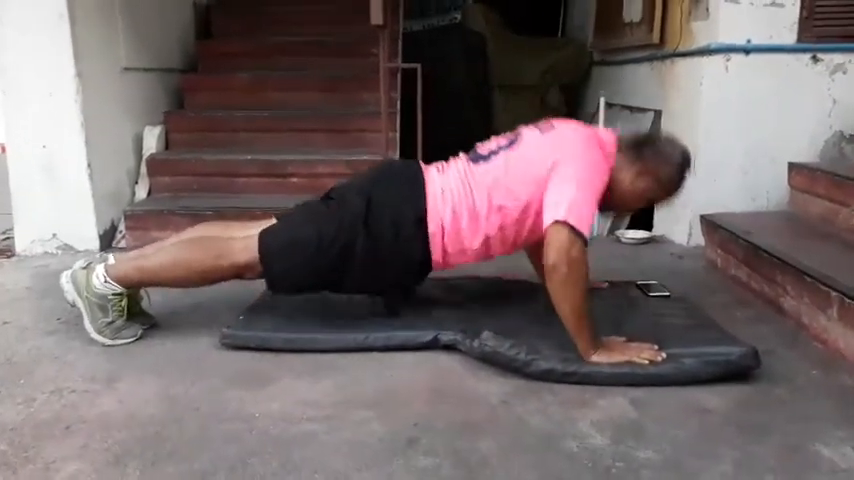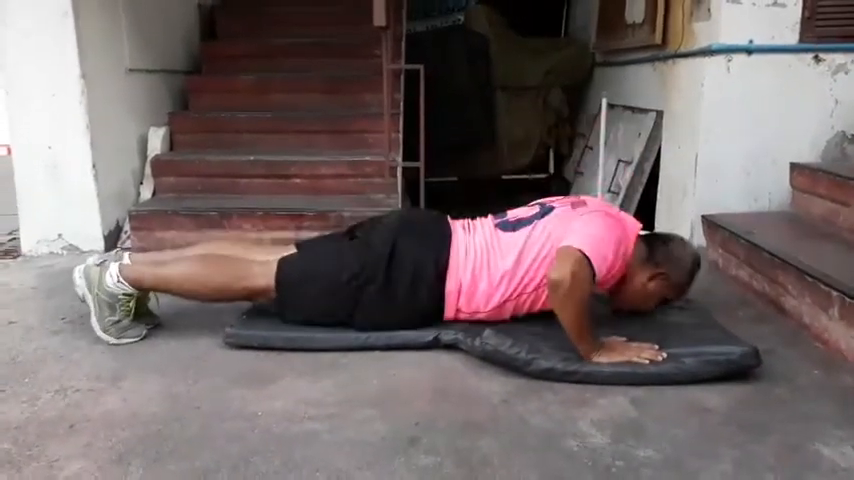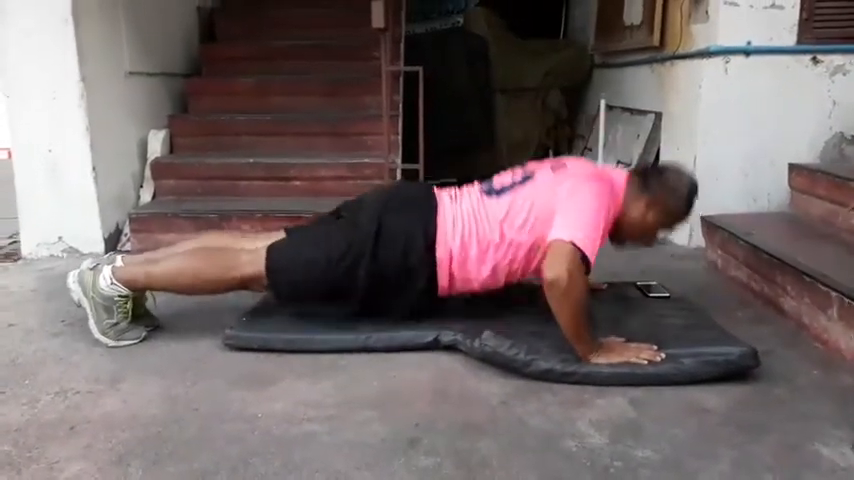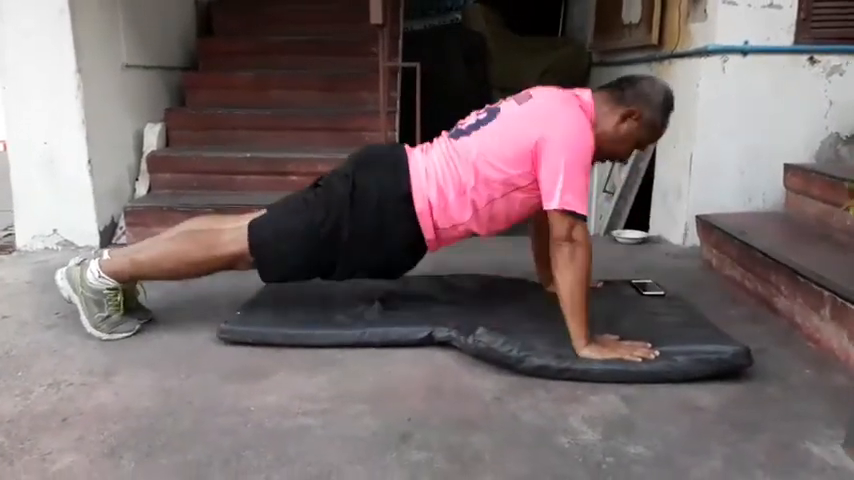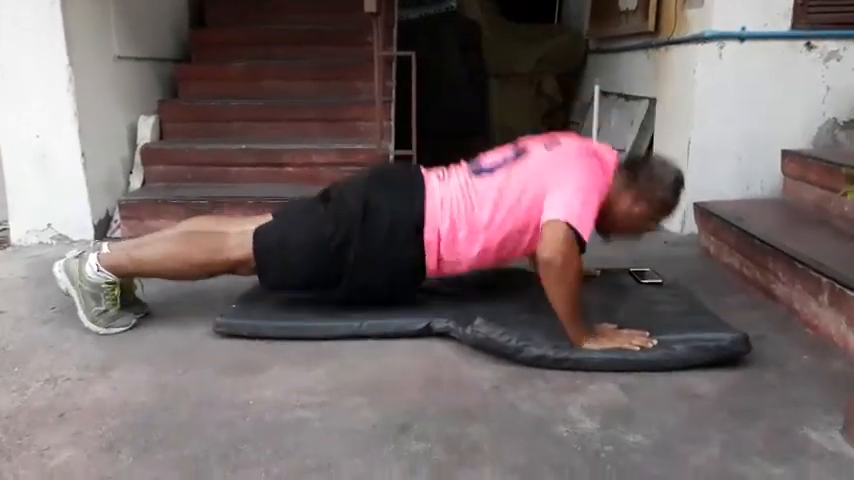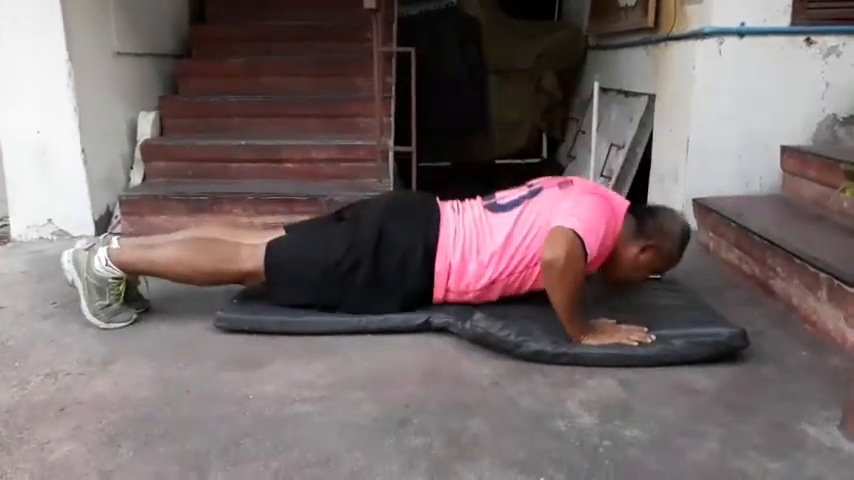
dt=0.3s
person 1, frame 1
left shoulder: (572, 138)
right shoulder: (589, 157)
left elbow: (535, 222)
right elbow: (564, 252)
left wrist: (564, 290)
right wrist: (591, 347)
left hip: (407, 192)
right hip: (402, 225)
left knee: (255, 239)
right knee: (250, 255)
left ankle: (116, 267)
right ankle: (108, 277)
person 1, frame 2
left shoulder: (594, 215)
right shoulder: (610, 235)
right elbow: (564, 276)
left wrist: (575, 299)
right wrist: (593, 348)
left hip: (424, 239)
right hip: (419, 274)
left knee: (275, 259)
right knee: (266, 280)
left ankle: (133, 265)
right ankle: (121, 274)
person 1, frame 3
left shoulder: (585, 177)
right shoulder: (597, 196)
right elbow: (558, 275)
left wrist: (571, 283)
right wrist: (591, 348)
left hip: (415, 212)
right hip: (410, 250)
left knee: (263, 251)
right knee: (256, 269)
left ankle: (125, 266)
right ankle: (116, 277)
person 1, frame 4
left shoulder: (557, 108)
right shoulder: (573, 124)
left elbow: (536, 206)
right elbow: (569, 237)
left wrist: (549, 279)
right wrist: (586, 343)
left hip: (393, 181)
right hip: (390, 206)
left knee: (247, 232)
right knee: (242, 247)
left ankle: (109, 263)
right ankle: (102, 272)
person 1, frame 5
left shoulder: (571, 152)
right shoulder: (588, 171)
right elbow: (554, 251)
left wrist: (566, 284)
right wrist: (584, 335)
left hip: (403, 194)
right hip: (397, 230)
left knee: (249, 235)
right knee: (243, 251)
left ankle: (109, 258)
right ankle: (102, 265)
person 1, frame 6
left shoulder: (582, 193)
right shoulder: (599, 213)
right elbow: (557, 258)
left wrist: (568, 277)
right wrist: (581, 331)
left hip: (414, 222)
right hip: (408, 258)
left knee: (264, 242)
right knee: (253, 265)
left ankle: (113, 251)
right ankle: (110, 259)
